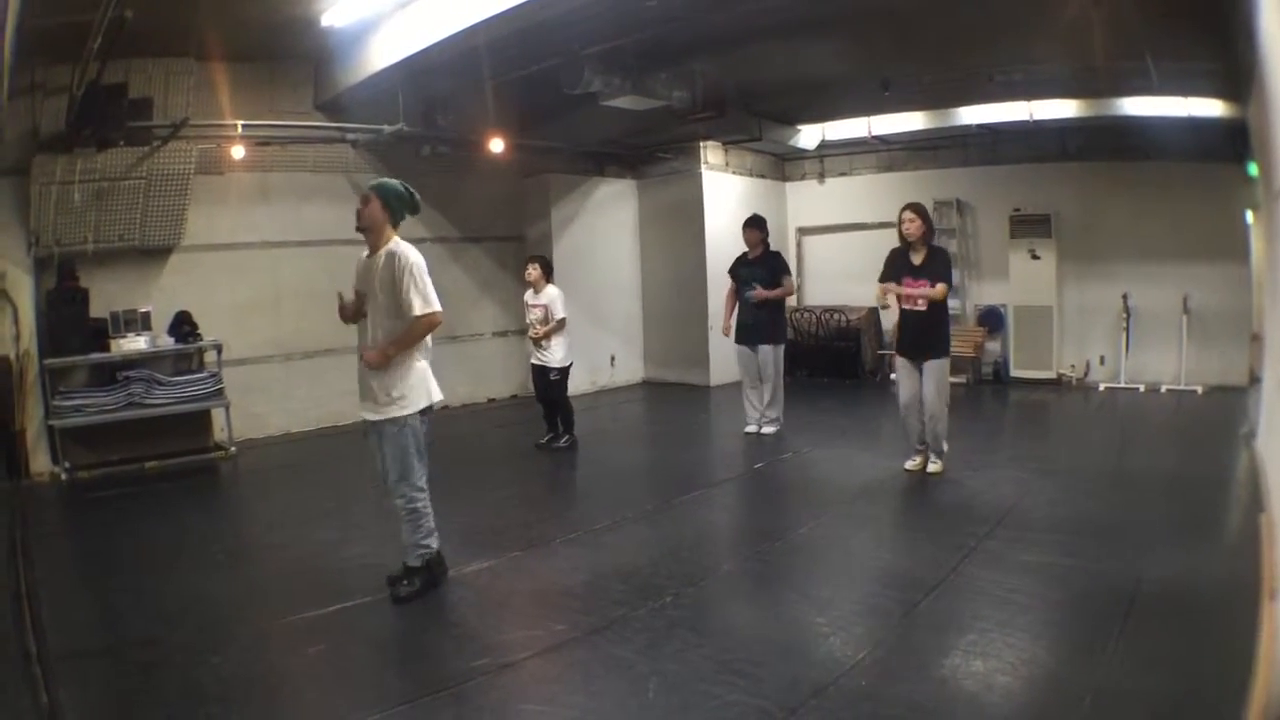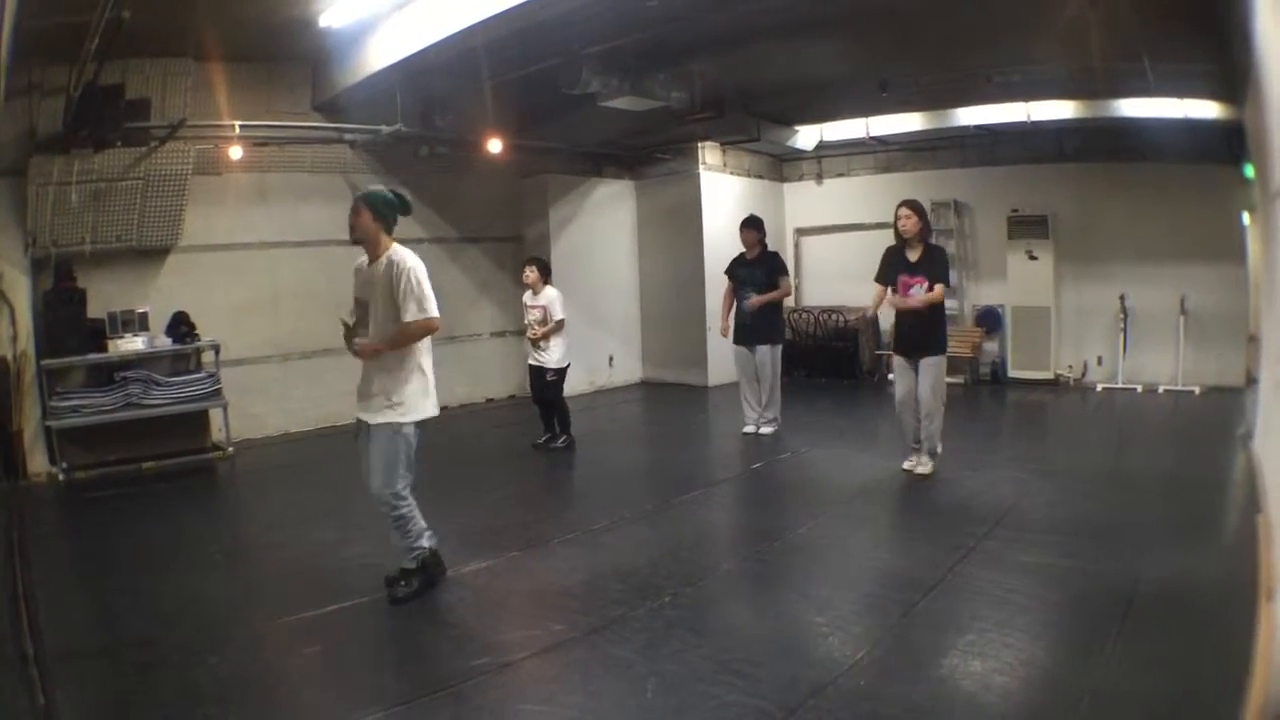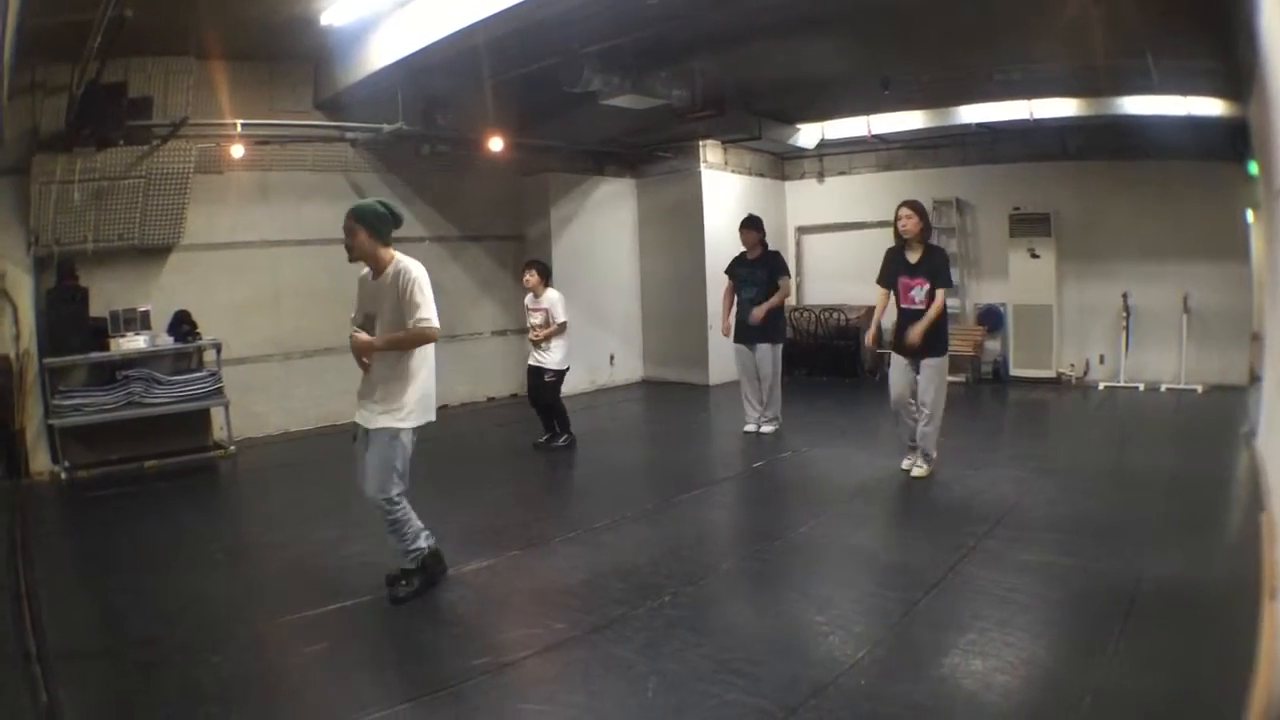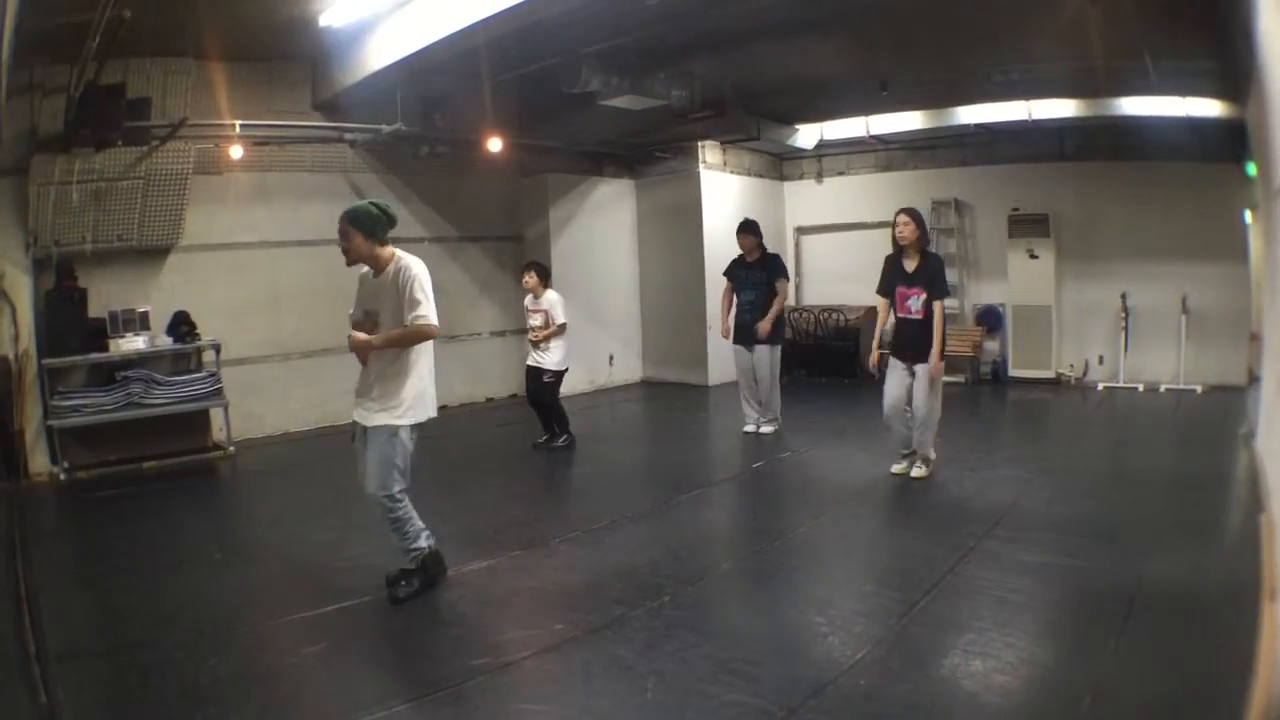
dt=0.1s
person 1, frame 1
left shoulder: (403, 257)
right shoulder: (364, 260)
left elbow: (432, 317)
left wrist: (386, 351)
right wrist: (348, 314)
left hip: (403, 390)
right hip: (377, 390)
left knee: (408, 483)
right knee: (398, 481)
left ankle: (425, 562)
right ankle: (423, 556)
person 1, frame 2
left shoulder: (403, 263)
right shoulder: (362, 267)
left elbow: (429, 322)
left wrist: (376, 347)
right wrist: (353, 332)
left hip: (401, 395)
right hip: (375, 394)
left knee: (388, 487)
right knee: (383, 485)
left ankle: (422, 562)
right ankle: (420, 557)
person 1, frame 3
left shoulder: (408, 272)
right shoulder: (365, 277)
left elbow: (428, 330)
left wrist: (375, 344)
right wrist: (359, 348)
left hip: (402, 403)
right hip: (373, 398)
left knee: (382, 490)
right knee: (374, 486)
left ankle: (424, 559)
right ankle: (421, 556)
person 1, frame 4
left shoulder: (409, 269)
right shoulder: (365, 276)
left elbow: (427, 328)
left wrist: (373, 343)
right wrist: (358, 345)
left hip: (401, 399)
right hip: (371, 396)
left knee: (384, 487)
right knee: (375, 483)
left ankle: (424, 559)
right ankle: (421, 556)
person 2, frame 1
left shoulder: (940, 256)
right shoulder: (896, 256)
left elbow: (941, 292)
right elbow: (883, 288)
left wrist: (904, 291)
right wrist: (882, 297)
left hip: (935, 341)
right hip: (907, 341)
left knee: (934, 402)
right knee: (908, 401)
left ankle: (937, 453)
right ankle: (920, 450)
person 2, frame 2
left shoulder: (936, 254)
right shoulder: (892, 254)
left elbow: (938, 293)
right elbow: (880, 290)
left wrist: (908, 301)
right wrist: (874, 307)
left hip: (931, 340)
right hip: (903, 339)
left knee: (929, 400)
right knee: (904, 399)
left ankle: (929, 454)
right ankle: (916, 449)
person 2, frame 3
left shoulder: (937, 255)
right shoulder: (893, 255)
left elbow: (941, 297)
right elbow: (884, 293)
left wrist: (922, 326)
right wrist: (873, 328)
left hip: (931, 341)
right hip: (902, 342)
left knee: (928, 401)
right knee: (899, 397)
left ankle: (926, 456)
right ankle: (915, 446)
person 2, frame 4
left shoulder: (933, 263)
right shoulder: (891, 263)
left elbow: (938, 308)
right elbow: (884, 304)
left wrist: (936, 351)
right wrist: (875, 344)
left hip: (926, 348)
right hip: (900, 348)
left knee: (924, 408)
right knee: (891, 406)
left ankle: (924, 458)
right ankle: (907, 453)
person 3, frame 1
left shoulder: (774, 259)
right shoulder: (740, 262)
left elbow: (790, 288)
right elbow: (732, 292)
left wrist: (765, 294)
right wrist: (727, 319)
left hip: (770, 328)
right hip: (745, 328)
left knee: (770, 377)
right knee: (749, 377)
left ankle: (772, 420)
right ankle: (753, 419)
person 3, frame 2
left shoulder: (772, 260)
right shoulder: (737, 263)
left elbow: (786, 289)
right elbow: (729, 292)
left wrist: (762, 299)
right wrist: (724, 319)
left hip: (768, 329)
right hip: (743, 329)
left knee: (768, 377)
right knee: (747, 378)
left ankle: (770, 420)
right ankle: (751, 419)
person 3, frame 3
left shoulder: (774, 259)
right shoulder: (737, 262)
left elbow: (785, 290)
right elbow: (729, 291)
left wrist: (764, 308)
right wrist: (725, 318)
left hip: (768, 328)
right hip: (743, 329)
left knee: (768, 375)
right knee: (747, 376)
left ankle: (770, 419)
right ankle: (752, 418)
person 3, frame 4
left shoulder: (773, 262)
right shoulder: (736, 264)
left elbow: (782, 294)
right elbow: (728, 293)
left wrist: (768, 320)
right wrist: (725, 320)
left hip: (767, 330)
right hip: (742, 330)
left knee: (766, 377)
right knee: (745, 378)
left ankle: (770, 420)
right ankle: (752, 419)
person 4, frame 1
left shoulder: (553, 293)
right shoulder: (528, 296)
left elbow: (561, 321)
left wrist: (542, 332)
right wrist: (531, 332)
left hip: (556, 355)
right hip: (538, 356)
left knee: (558, 396)
right knee: (543, 396)
left ankle: (568, 434)
right ankle: (552, 432)
person 4, frame 2
left shoulder: (552, 294)
right shoulder: (526, 297)
left elbow: (560, 323)
left wrist: (541, 333)
right wrist: (529, 333)
left hip: (553, 356)
right hip: (536, 356)
left knee: (554, 396)
right knee: (539, 397)
left ankle: (565, 434)
right ankle: (549, 432)
person 4, frame 3
left shoulder: (553, 297)
right shoulder: (528, 299)
left elbow: (562, 325)
left wrist: (543, 335)
right wrist: (531, 334)
left hip: (554, 357)
right hip: (536, 357)
left knee: (550, 397)
right knee: (535, 397)
left ankle: (566, 433)
right ankle: (550, 432)
person 4, frame 4
left shoulder: (553, 298)
right shoulder: (528, 300)
left elbow: (561, 326)
left wrist: (543, 335)
right wrist: (531, 335)
left hip: (553, 358)
right hip: (535, 357)
left knee: (549, 398)
right knee: (534, 397)
left ankle: (566, 433)
right ankle: (550, 432)
